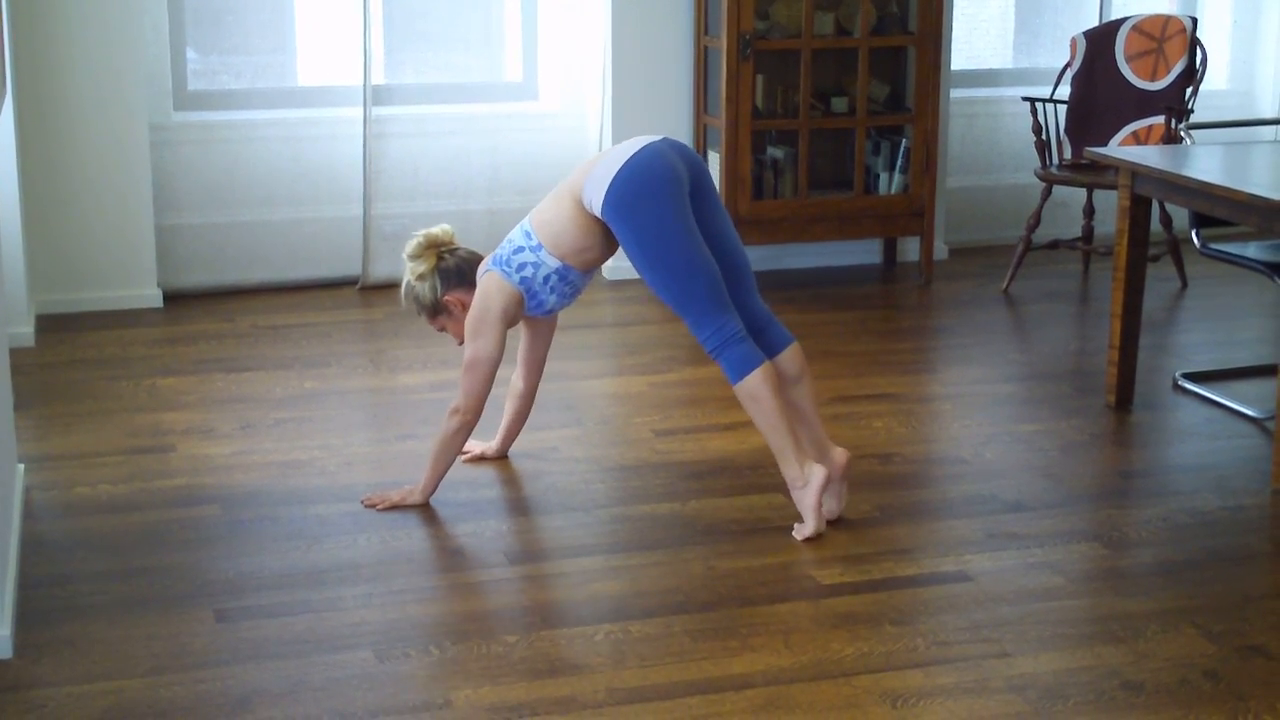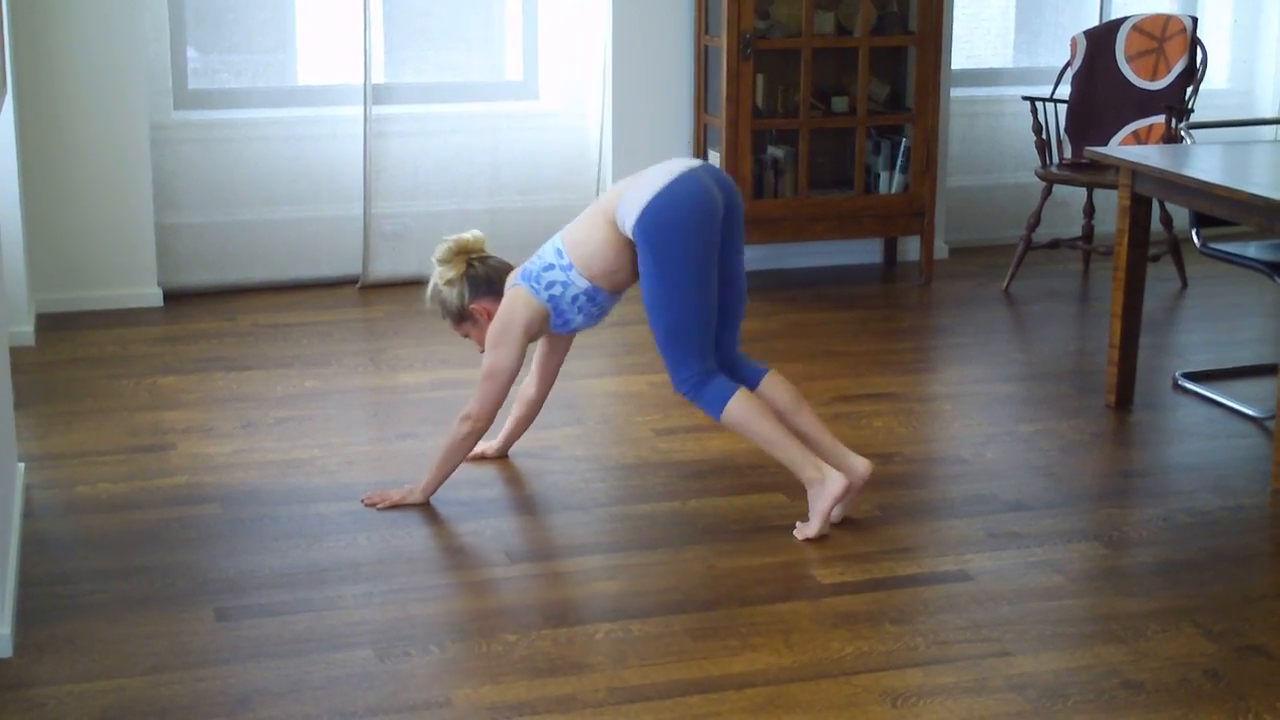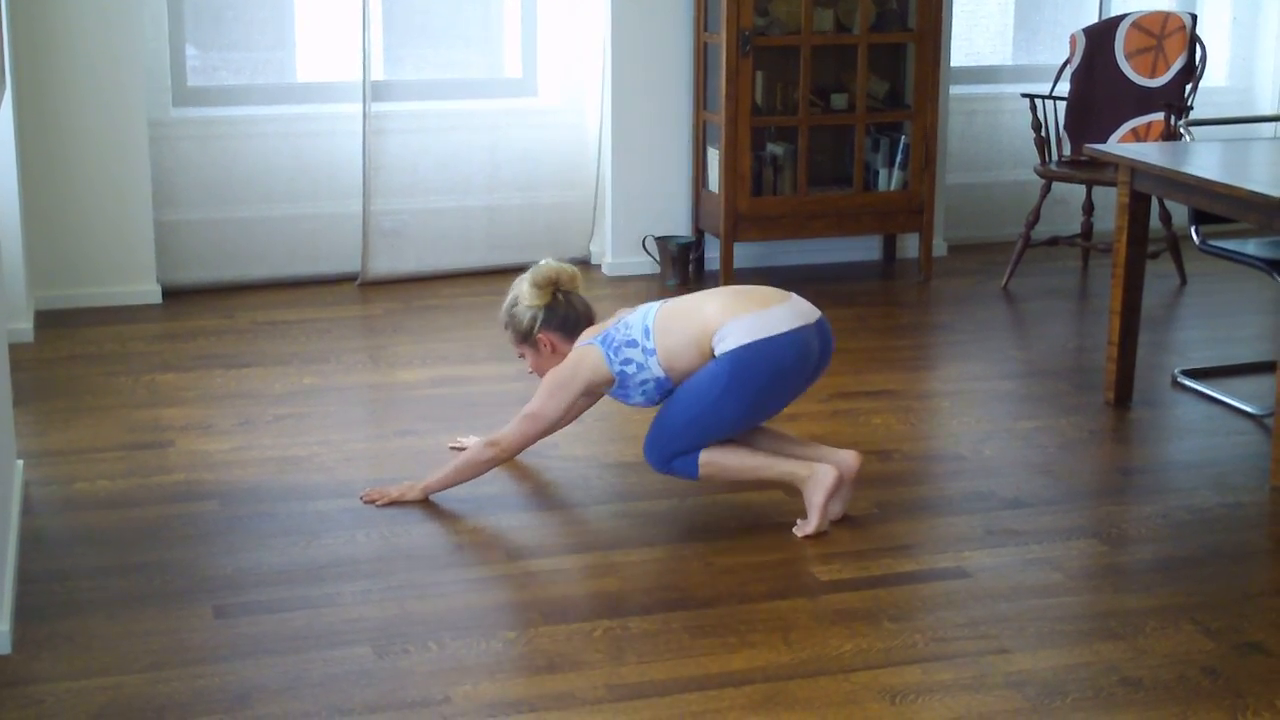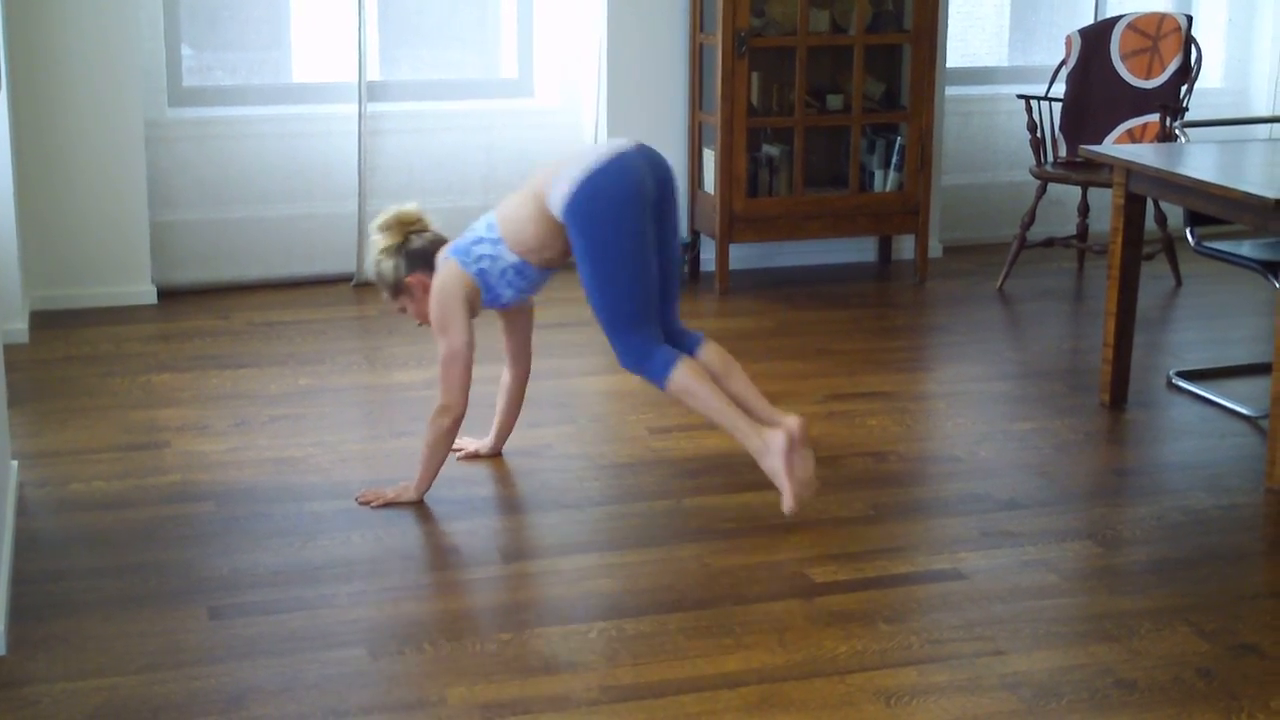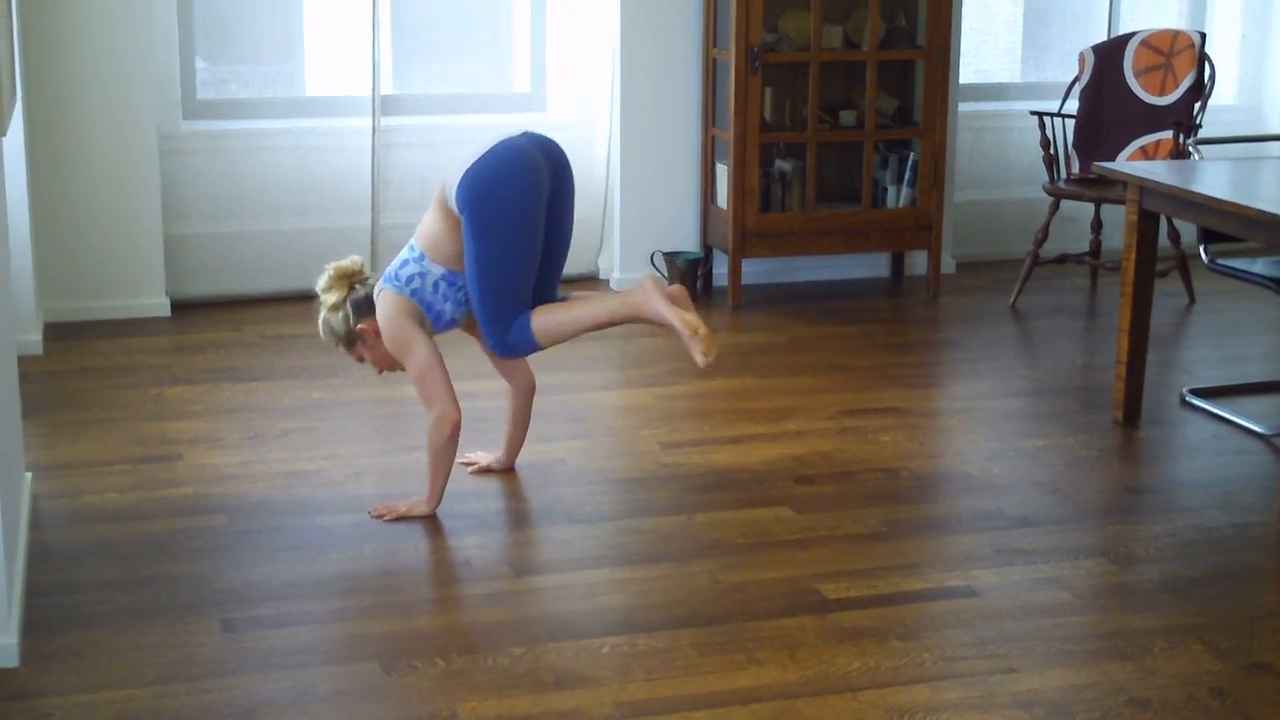
dt=0.4s
person 1, frame 1
left shoulder: (491, 297)
right shoulder: (523, 285)
left elbow: (463, 411)
right elbow: (527, 376)
left wrist: (422, 490)
right wrist: (500, 445)
left hip: (634, 184)
right hip: (664, 158)
left knee: (722, 334)
right knee: (749, 315)
left ankle: (802, 473)
right ankle: (822, 452)
person 1, frame 2
left shoulder: (515, 310)
right shoulder: (547, 293)
left elbow: (475, 416)
right elbow: (536, 386)
left wrist: (425, 488)
right wrist: (500, 444)
left hip: (671, 209)
right hip: (700, 185)
left knee: (693, 376)
right knee: (722, 364)
left ankle: (821, 478)
right ankle: (843, 461)
person 1, frame 3
left shoulder: (583, 359)
right shoulder: (607, 338)
left elbow: (505, 443)
right elbow: (564, 411)
left wrist: (422, 488)
right wrist: (495, 446)
left hip: (768, 345)
right hip: (805, 329)
left knee: (665, 453)
right knee: (703, 431)
left ankle: (815, 473)
right ankle: (833, 458)
person 1, frame 4
left shoulder: (449, 283)
right shoulder: (489, 278)
left elbow: (449, 405)
right elbow: (518, 364)
left wrist: (417, 488)
right wrist: (493, 442)
left hip: (598, 190)
right hip: (638, 162)
left knee: (640, 348)
right knee: (663, 335)
left ankle: (765, 442)
right ankle: (778, 422)
person 1, frame 5
left shoulder: (391, 314)
left elbow: (445, 415)
right elbow: (522, 376)
left wrist: (430, 501)
right wrist: (506, 457)
left hip: (500, 175)
right hip: (537, 155)
left knee: (506, 336)
right knee: (534, 314)
left ankle: (639, 301)
right ankle: (648, 302)
